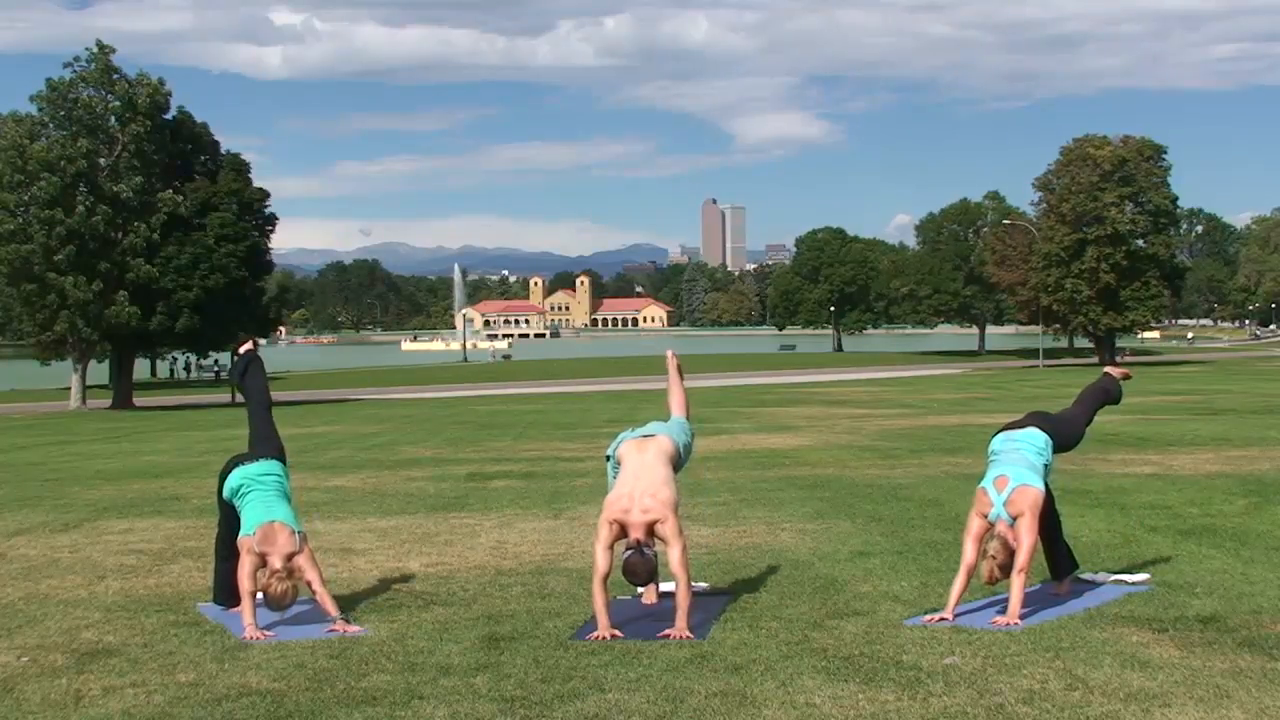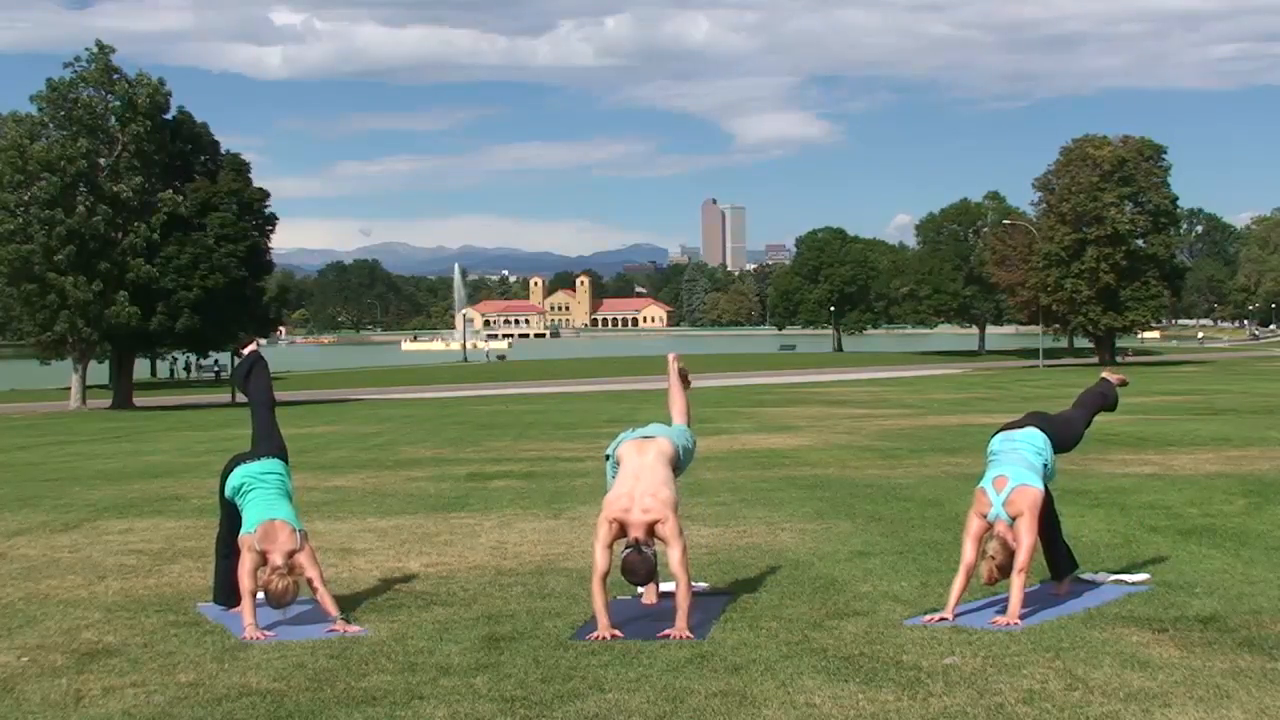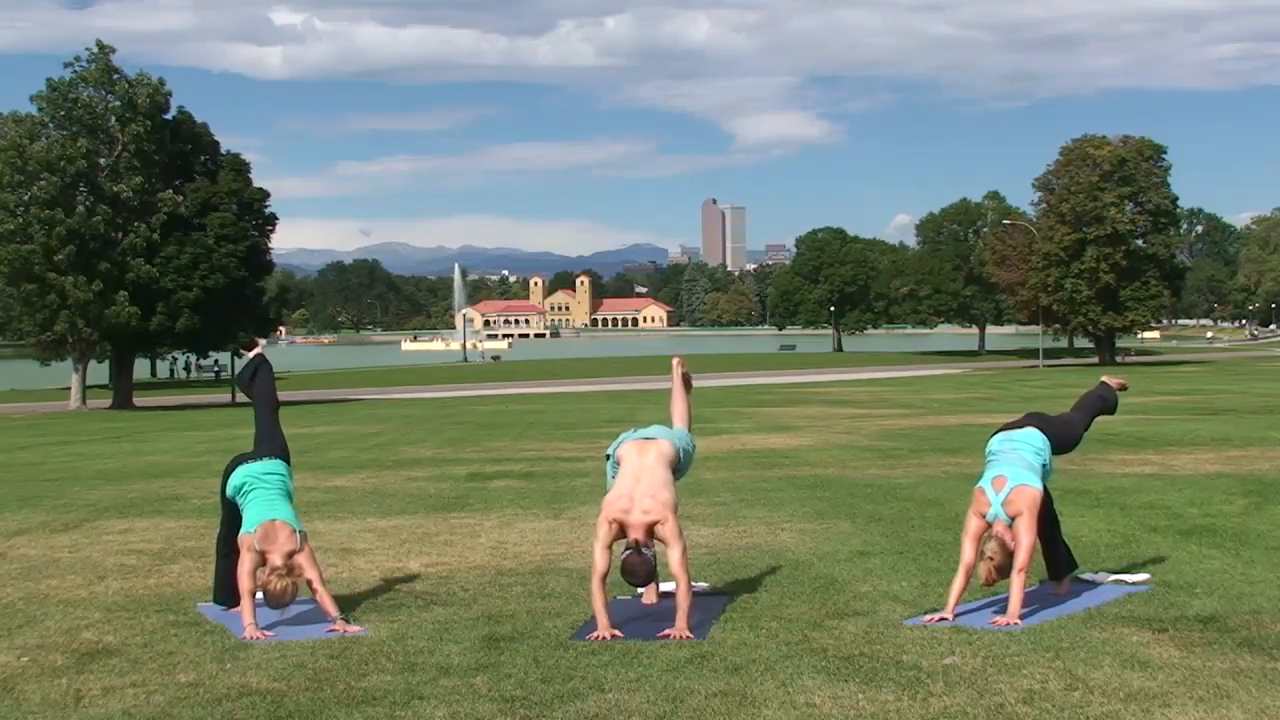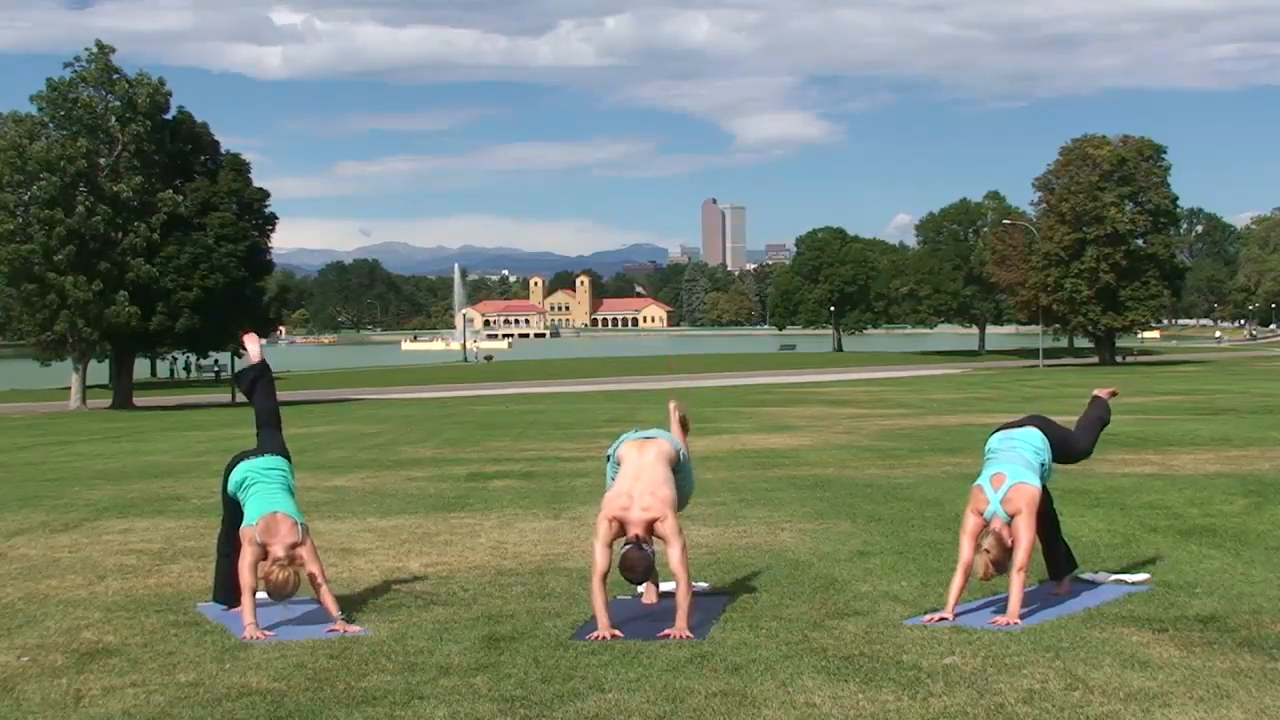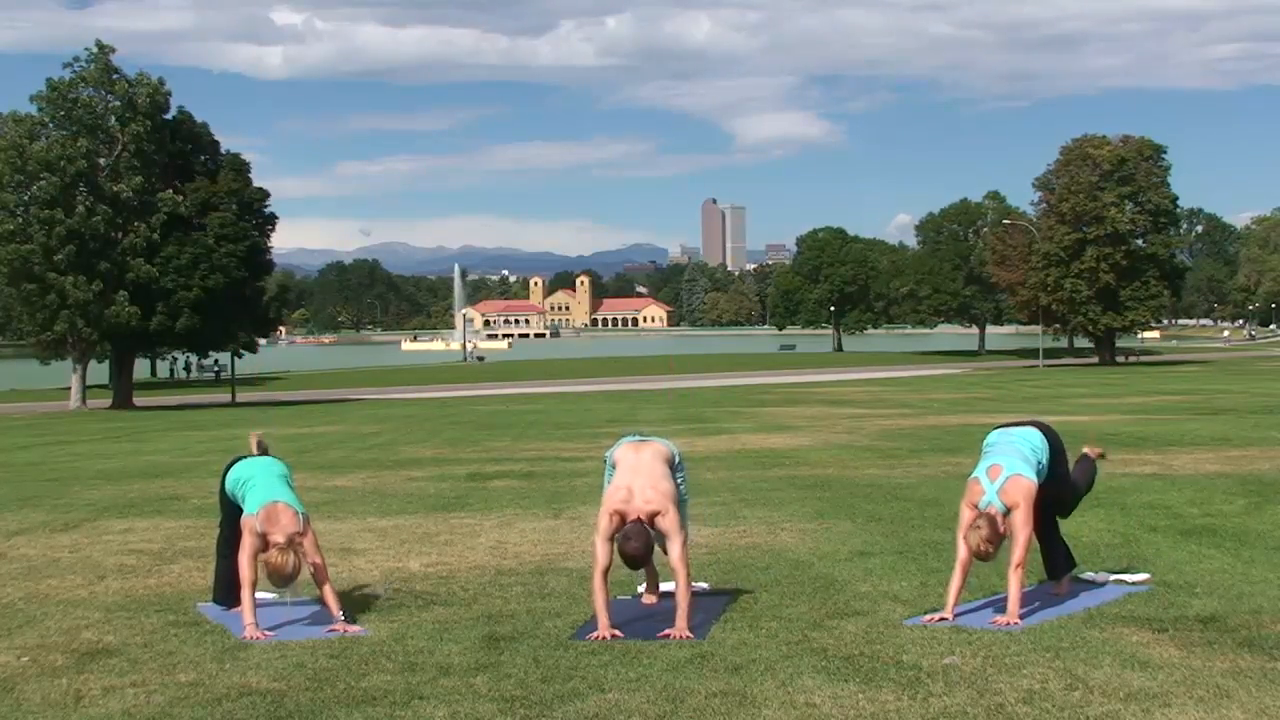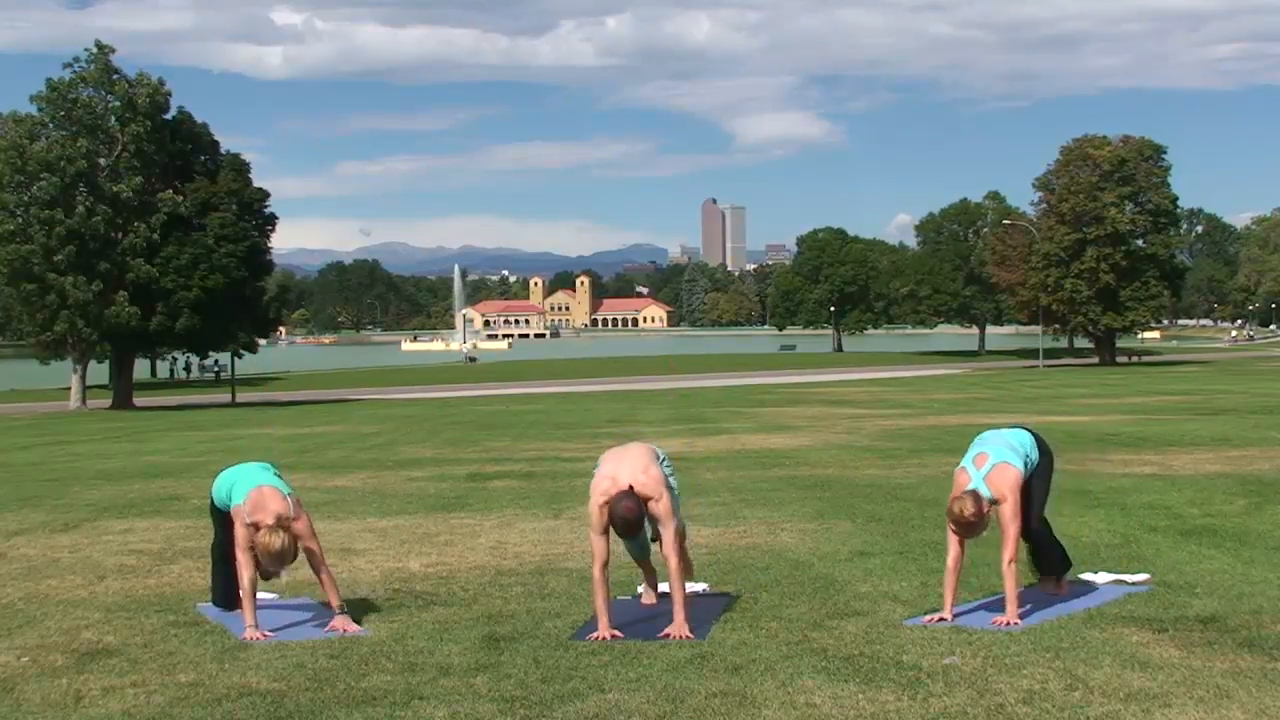
dt=0.5s
person 1, frame 1
left shoulder: (297, 546)
right shoulder: (251, 547)
left elbow: (318, 586)
right elbow: (246, 591)
left wrist: (339, 618)
right wrist: (250, 626)
left hip: (270, 468)
right hip: (237, 476)
left knee: (260, 410)
right knee: (228, 542)
left ankle: (248, 357)
right ankle: (225, 599)
person 1, frame 2
left shoulder: (298, 543)
right shoulder: (251, 544)
left elbow: (318, 585)
right elbow: (246, 591)
left wrist: (339, 619)
right wrist: (250, 626)
left hip: (272, 466)
right hip: (238, 475)
left knee: (264, 410)
right knee: (229, 542)
left ankle: (252, 358)
right ankle: (225, 600)
person 1, frame 3
left shoulder: (297, 543)
right shoulder: (250, 544)
left elbow: (318, 586)
right elbow: (250, 591)
left wrist: (339, 618)
right wrist: (250, 625)
left hip: (274, 466)
right hip: (240, 475)
left knee: (268, 413)
right knee: (229, 541)
left ankle: (256, 361)
right ankle: (226, 600)
person 1, frame 4
left shoulder: (300, 538)
right shoulder: (252, 538)
left elbow: (320, 581)
right elbow: (247, 587)
left wrist: (339, 618)
right wrist: (250, 626)
left hip: (276, 465)
right hip: (242, 473)
left knee: (269, 430)
right knee: (231, 540)
left ankle: (256, 361)
right ankle: (226, 600)
person 1, frame 5
left shoulder: (301, 531)
right shoulder: (253, 526)
left elbow: (322, 575)
right elbow: (247, 582)
left wrist: (339, 617)
right wrist: (250, 625)
left hip: (275, 469)
right hip: (238, 473)
right knee: (230, 542)
right ankle: (227, 598)
person 1, frame 6
left shoulder: (295, 516)
right shoulder: (244, 517)
left elbow: (320, 566)
right elbow: (246, 575)
right hip: (225, 485)
right knee: (227, 550)
right ankle: (227, 600)
person 2, frame 1
left shoulder: (664, 518)
right shoulder: (611, 520)
left elbow: (682, 577)
right elbow: (599, 577)
left wrist: (682, 625)
right wrist: (603, 625)
left hip: (666, 442)
right hip: (625, 446)
left knee: (679, 422)
left ankle: (672, 365)
right ankle: (651, 584)
person 2, frame 2
left shoulder: (664, 518)
right shoulder: (610, 519)
left elbow: (682, 577)
right elbow: (598, 577)
left wrist: (681, 625)
right wrist: (603, 625)
left hip: (665, 444)
right hip: (624, 447)
left knee: (681, 429)
left ankle: (673, 368)
right ankle: (651, 584)
person 2, frame 3
left shoulder: (664, 519)
right shoulder: (610, 520)
left elbow: (682, 577)
right elbow: (598, 577)
left wrist: (681, 625)
right wrist: (603, 625)
left hip: (667, 445)
right hip: (624, 448)
left knee: (683, 434)
left ankle: (677, 372)
right ankle: (651, 584)
person 2, frame 4
left shoulder: (664, 517)
right shoulder: (609, 519)
left elbow: (682, 577)
right elbow: (598, 577)
left wrist: (681, 625)
right wrist: (603, 625)
left hip: (666, 446)
right hip: (625, 447)
left ankle: (675, 415)
right ankle: (651, 580)
person 2, frame 5
left shoulder: (664, 511)
right shoulder: (610, 512)
left elbow: (681, 571)
right elbow: (600, 572)
left wrist: (681, 625)
right wrist: (603, 625)
left hip: (666, 453)
left knee: (669, 543)
right ankle: (651, 578)
person 2, frame 6
left shoulder: (657, 496)
right shoulder: (600, 501)
left elbow: (673, 560)
right elbow: (599, 567)
left wrist: (680, 620)
right wrist: (603, 625)
left knee: (669, 532)
right knee: (634, 543)
right ankle: (649, 577)
person 3, frame 1
left shoulder: (1024, 507)
right shoulder: (981, 511)
left elbow: (1020, 569)
right elbow: (966, 566)
left wrist: (1012, 614)
right wrist: (948, 610)
left hip: (1042, 436)
right hip: (1005, 440)
left knee: (1080, 413)
right knee: (1045, 518)
left ankle: (1110, 378)
right ankle: (1063, 574)
person 3, frame 2
left shoulder: (1024, 507)
right shoulder: (980, 510)
left elbow: (1020, 569)
right elbow: (965, 565)
left wrist: (1012, 614)
right wrist: (948, 610)
left hip: (1041, 436)
right hip: (1005, 440)
left knee: (1079, 415)
right knee: (1044, 518)
left ankle: (1107, 383)
right ankle: (1063, 573)
person 3, frame 3
left shoulder: (1023, 506)
right shoulder: (979, 510)
left elbow: (1020, 569)
right elbow: (965, 565)
left wrist: (1012, 614)
right wrist: (949, 610)
left hip: (1039, 437)
right hip: (1003, 440)
left knee: (1080, 417)
right knee: (1043, 519)
left ankle: (1107, 388)
right ankle: (1062, 573)
person 3, frame 4
left shoulder: (1021, 505)
right shoulder: (976, 508)
left elbow: (1020, 567)
right elbow: (963, 563)
left wrist: (1012, 614)
right wrist: (948, 609)
left hip: (1039, 437)
right hip: (1001, 439)
left knee: (1082, 445)
right knee: (1043, 517)
left ankle: (1100, 400)
right ankle: (1062, 574)
person 3, frame 5
left shoulder: (1017, 497)
right shoulder: (971, 500)
left elbow: (1017, 563)
right elbow: (962, 560)
left wrist: (1012, 613)
right wrist: (948, 609)
left hip: (1040, 440)
left knee: (1063, 507)
right knee: (1043, 520)
left ankle: (1087, 461)
right ankle: (1061, 573)
person 3, frame 6
left shoulder: (1004, 490)
right shoulder: (959, 494)
left elbow: (1009, 558)
right elbow: (953, 557)
left wrist: (1011, 612)
right wrist: (946, 610)
left hip: (1031, 447)
left knee: (1031, 525)
right knee: (1026, 529)
left ankle: (1052, 572)
right ankle: (1058, 573)
